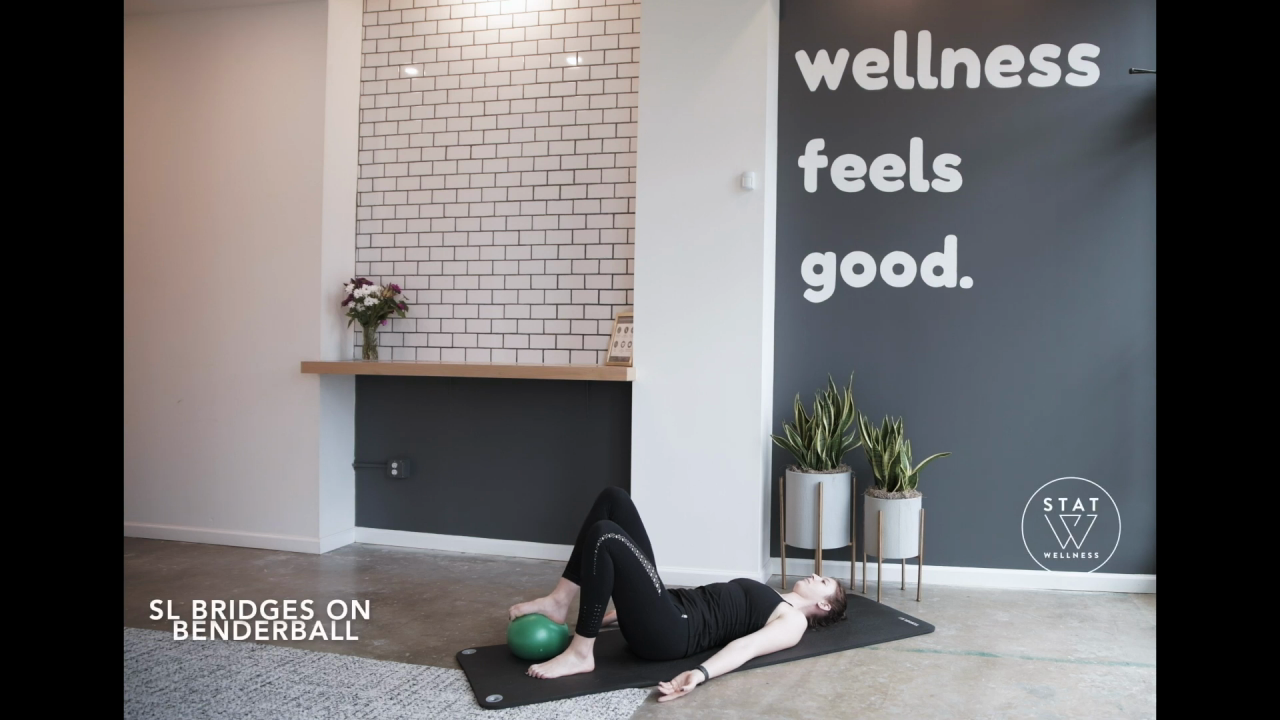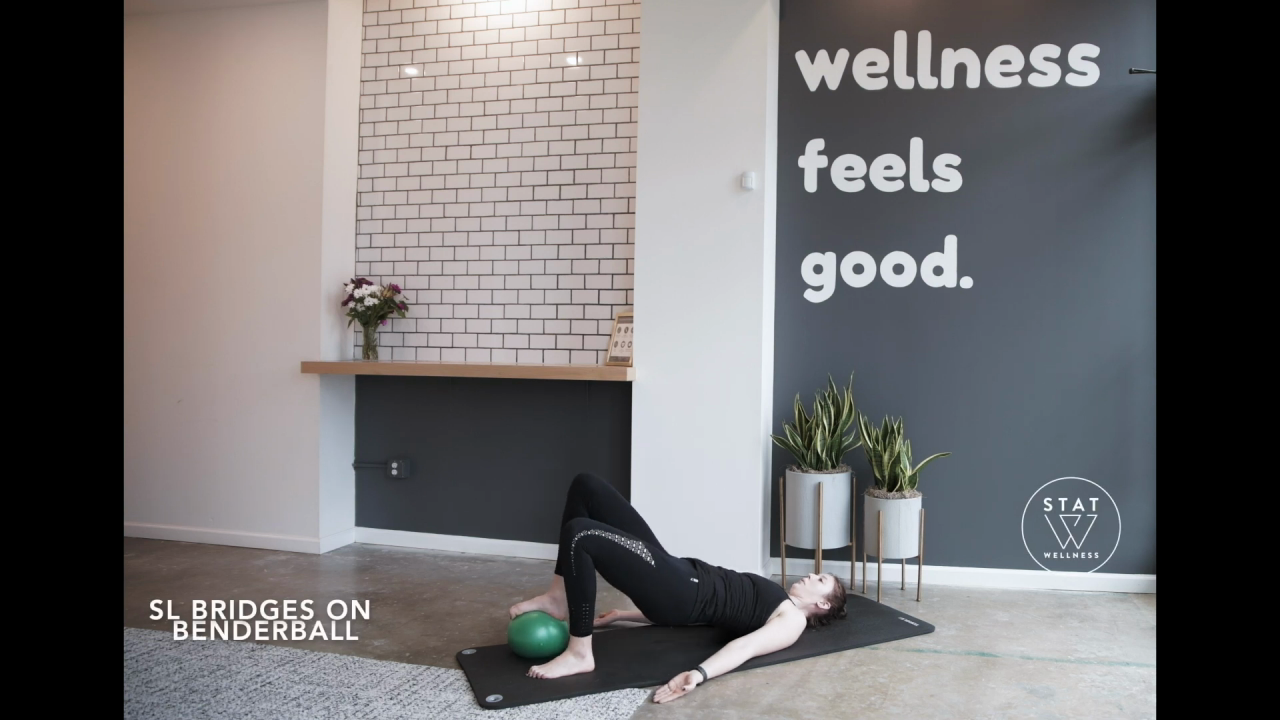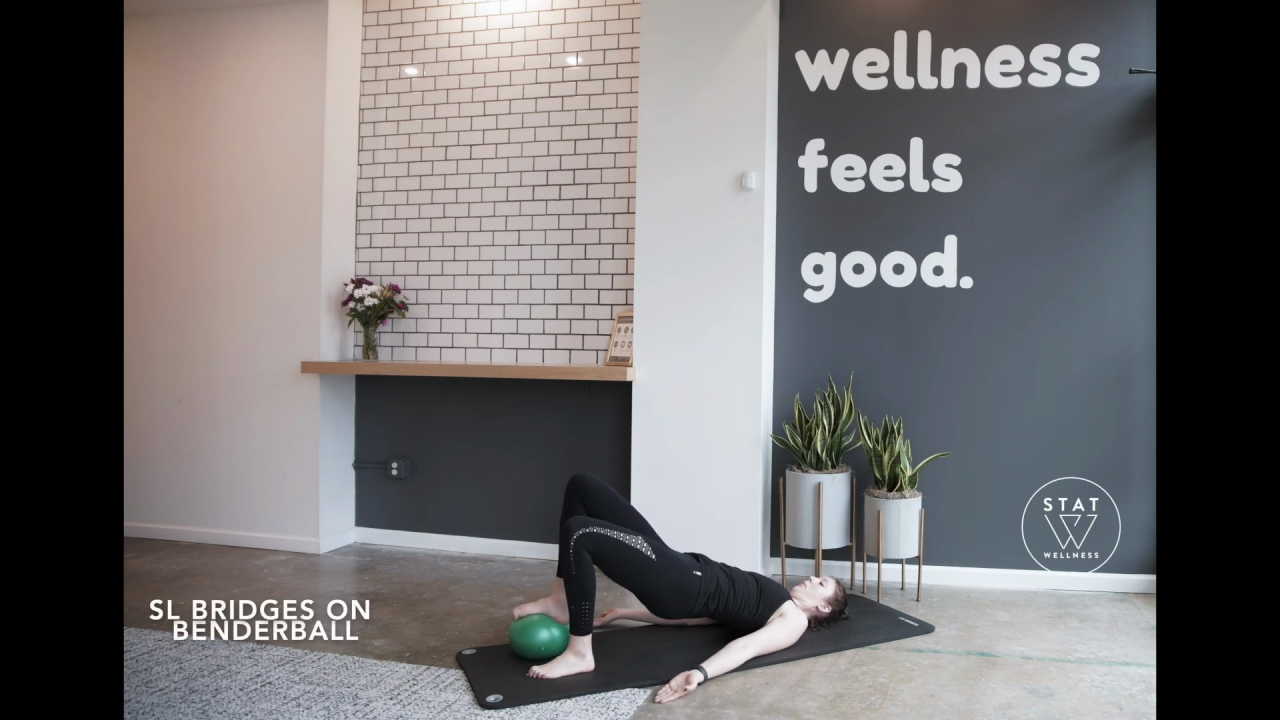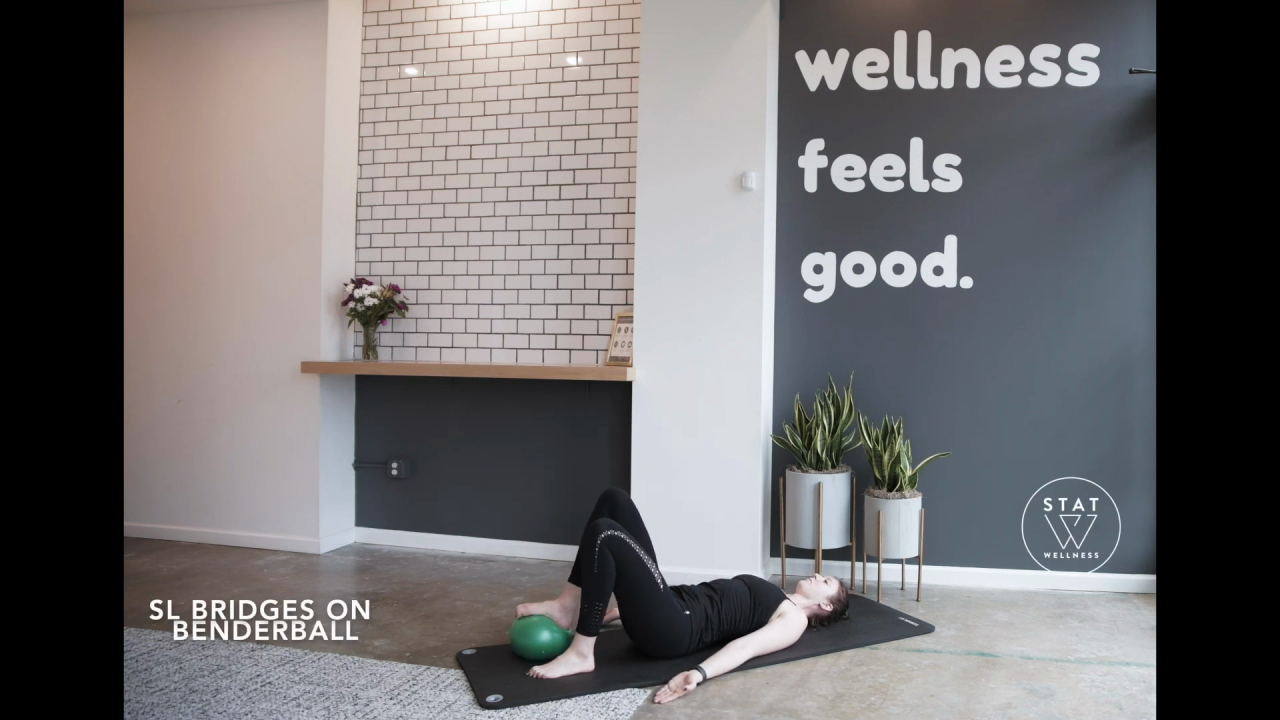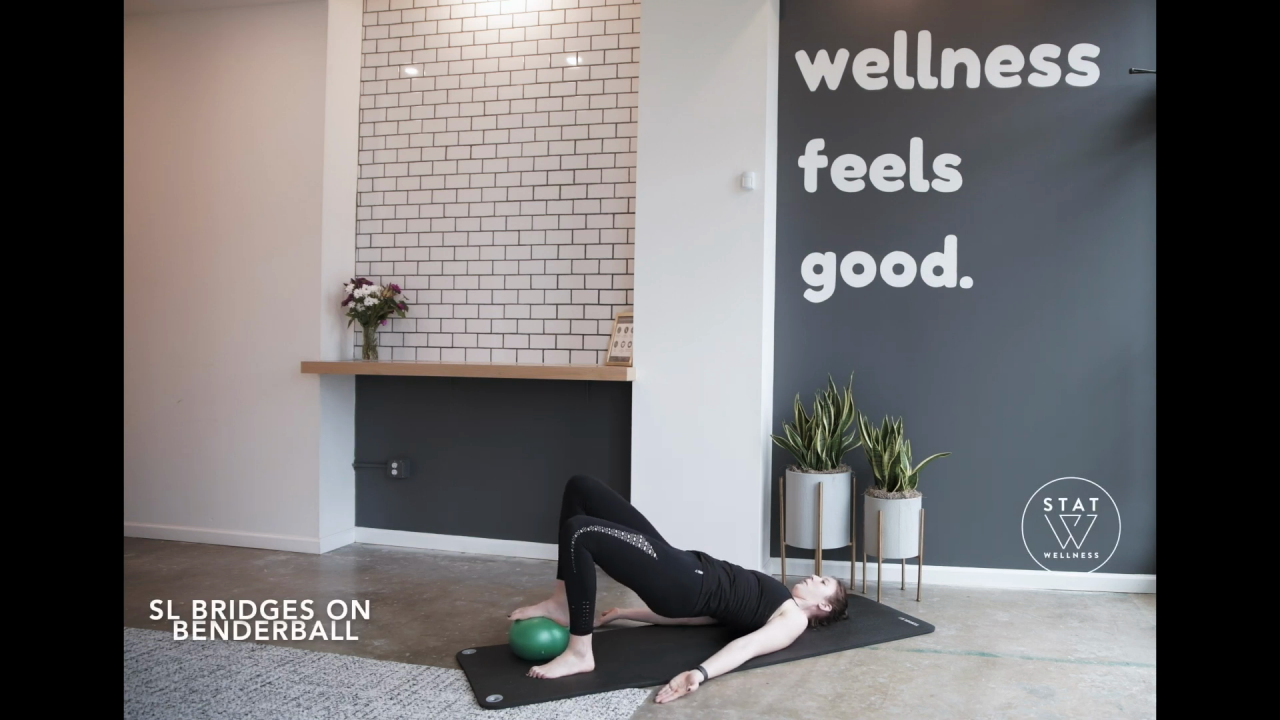
dt=1s
person 1, frame 1
left shoulder: (794, 621)
right shoulder: (766, 602)
left elbow: (746, 647)
left wrist: (699, 674)
right wrist: (617, 611)
left hip: (668, 632)
right hip: (665, 612)
left knee: (603, 534)
right knee: (613, 499)
left ankle: (580, 655)
right ankle: (558, 601)
person 1, frame 2
left shoulder: (793, 620)
right shoulder: (770, 603)
left elbow: (746, 647)
left wrist: (698, 674)
right wrist: (623, 614)
left hip: (678, 590)
right hip: (673, 578)
left knee: (579, 535)
right knee: (585, 486)
left ankle: (580, 654)
right ankle: (558, 598)
person 1, frame 3
left shoulder: (794, 621)
right shoulder: (773, 603)
left elbow: (747, 647)
left wrist: (698, 674)
right wrist: (620, 613)
left hip: (681, 585)
right hip: (677, 569)
left knee: (577, 533)
right knee: (582, 486)
left ankle: (579, 654)
right ankle: (561, 602)
person 1, frame 4
left shoulder: (794, 619)
right shoulder: (770, 602)
left elbow: (746, 647)
left wrist: (697, 674)
right wrist: (620, 609)
left hip: (671, 630)
right hip: (670, 608)
left knee: (604, 534)
right knee: (614, 500)
left ankle: (580, 655)
right ankle: (567, 607)
person 1, frame 5
left shoulder: (794, 619)
right shoulder: (771, 603)
left elbow: (747, 646)
left wrist: (699, 674)
right wrist: (617, 614)
left hip: (682, 582)
right hip: (678, 571)
left knee: (579, 531)
right knee: (580, 488)
left ankle: (579, 654)
right ankle: (563, 604)
